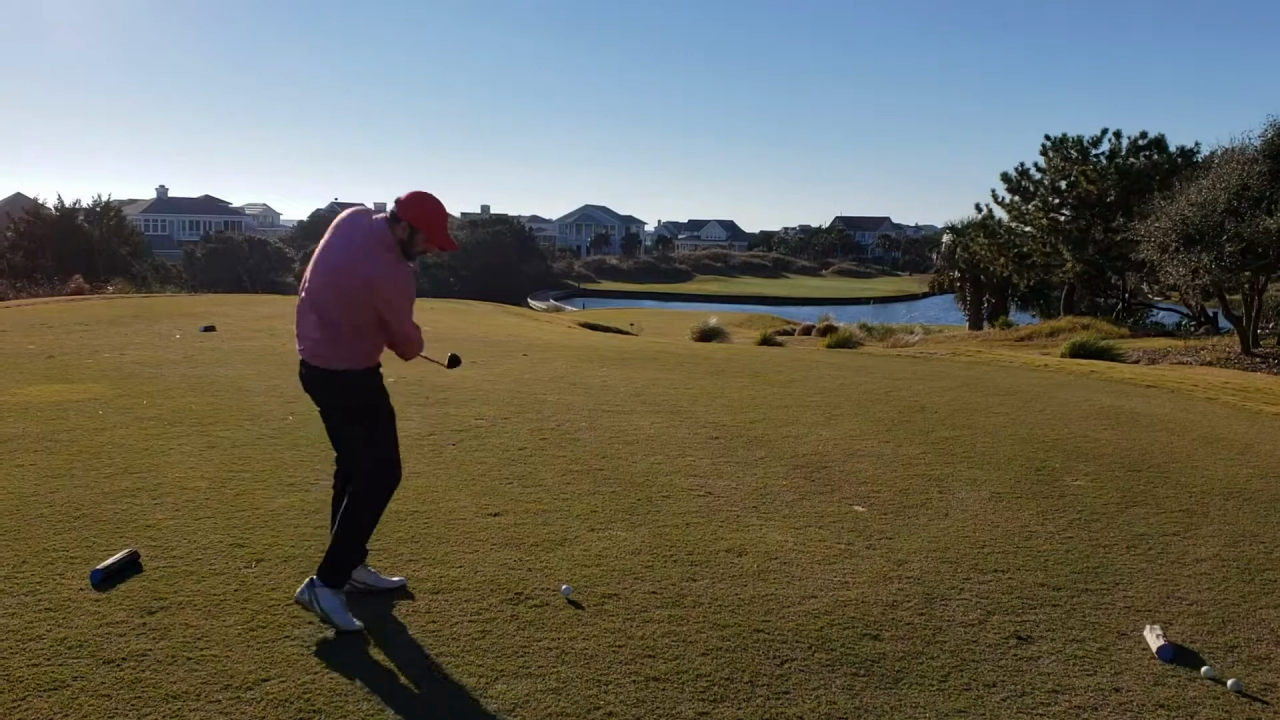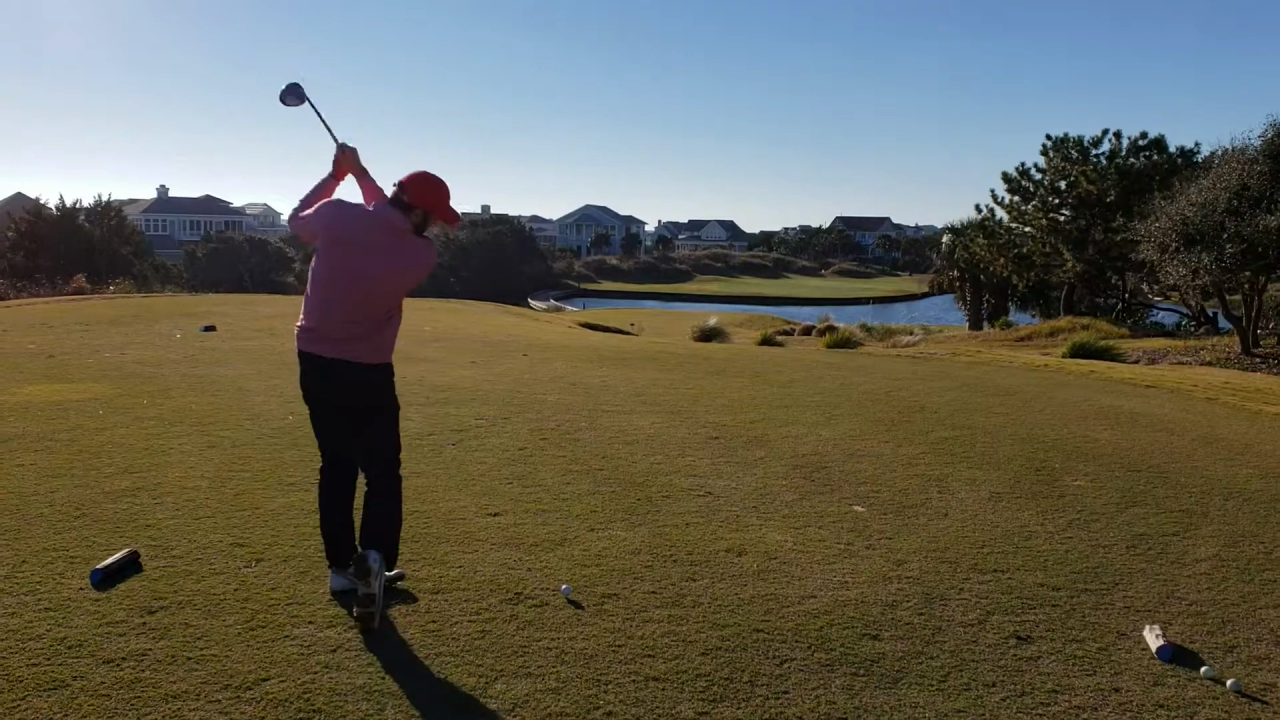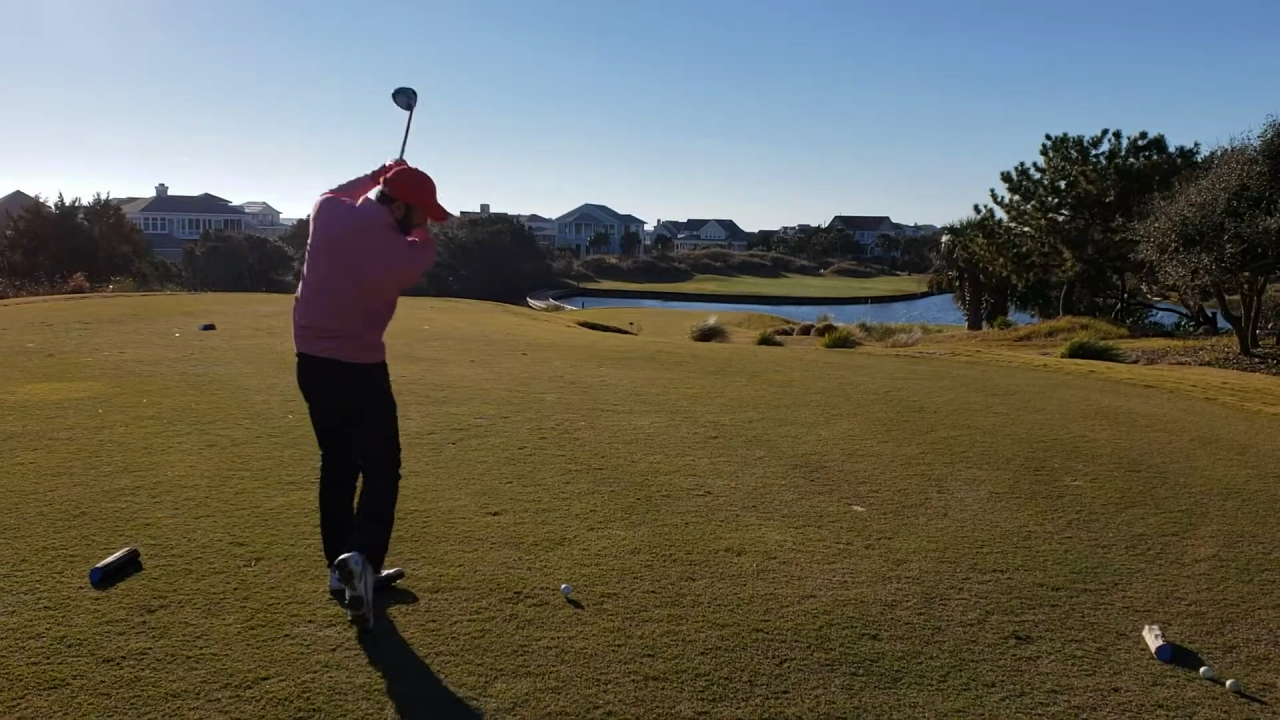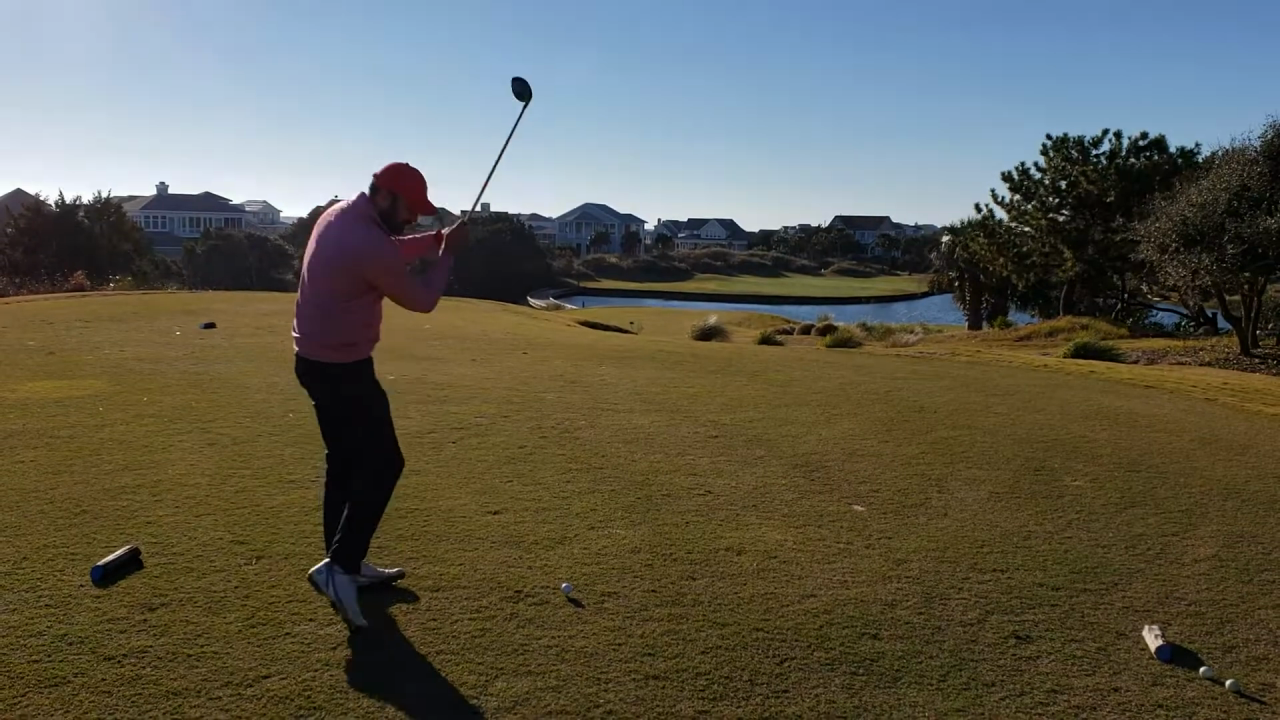
dt=0.3s
person 1, frame 1
left shoulder: (352, 219)
right shoulder: (396, 276)
right elbow: (407, 343)
right wrist: (410, 348)
left hip: (315, 366)
right hip: (352, 375)
left knee: (354, 464)
right knee: (381, 473)
left ankle: (346, 568)
right ankle: (323, 583)
person 1, frame 2
left shoulder: (335, 218)
right shoulder: (422, 254)
left elbow: (297, 222)
left wrist: (335, 175)
right wrist: (359, 171)
left hip: (315, 364)
right hip: (368, 374)
left knee: (337, 462)
right knee: (382, 472)
left ankle: (343, 567)
right ankle: (374, 556)
person 1, frame 3
left shoulder: (329, 212)
right shoulder: (403, 254)
left wrist: (376, 177)
left hip: (312, 362)
right hip: (358, 371)
left knee: (337, 465)
right knee: (381, 469)
left ankle: (343, 564)
right ankle: (362, 558)
person 1, frame 4
left shoulder: (338, 215)
right shoulder: (370, 248)
right elbow: (422, 299)
left wrist: (435, 240)
right wrist: (448, 253)
left hip: (314, 359)
right hip: (343, 367)
left knee: (346, 461)
right knee: (383, 464)
left ankle: (345, 565)
right ankle: (339, 565)
